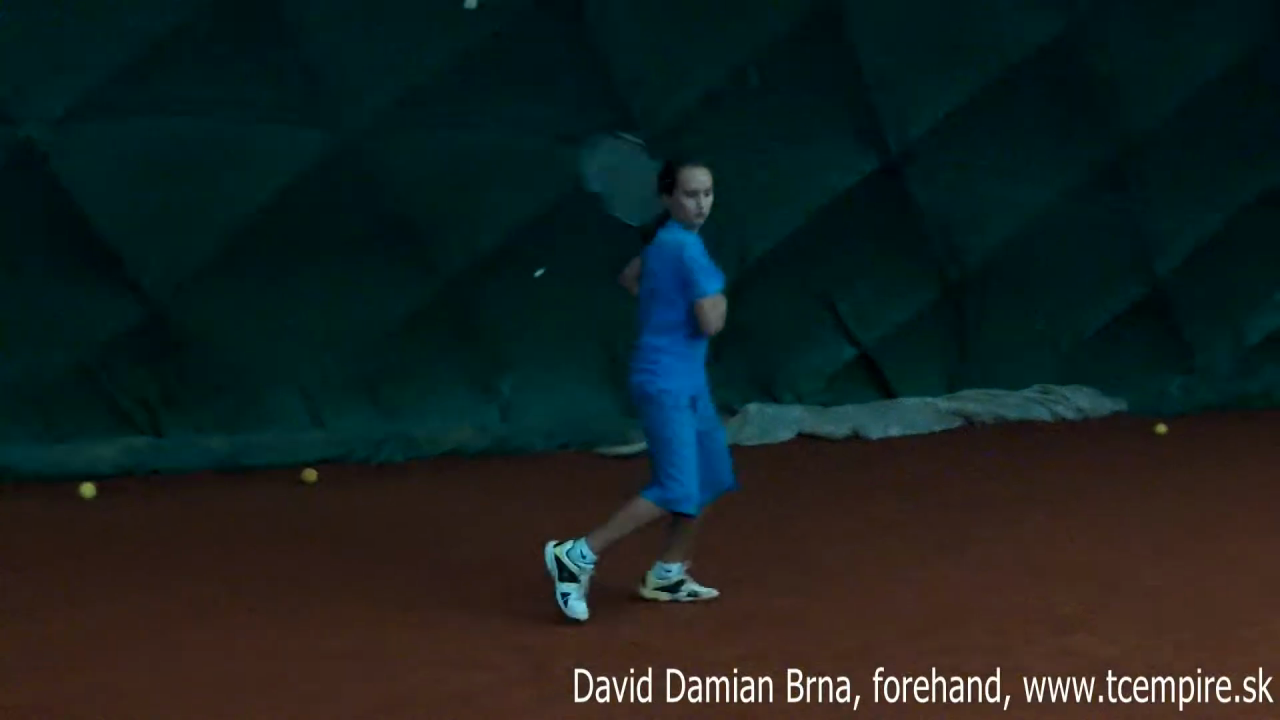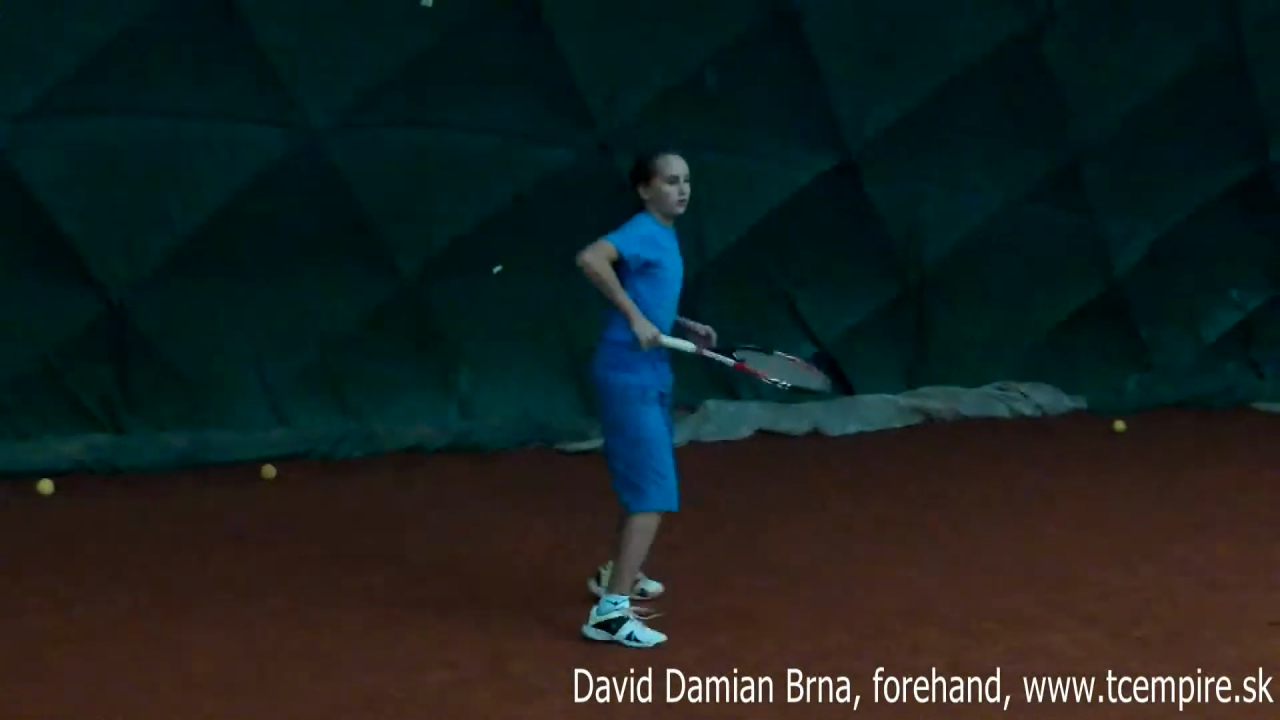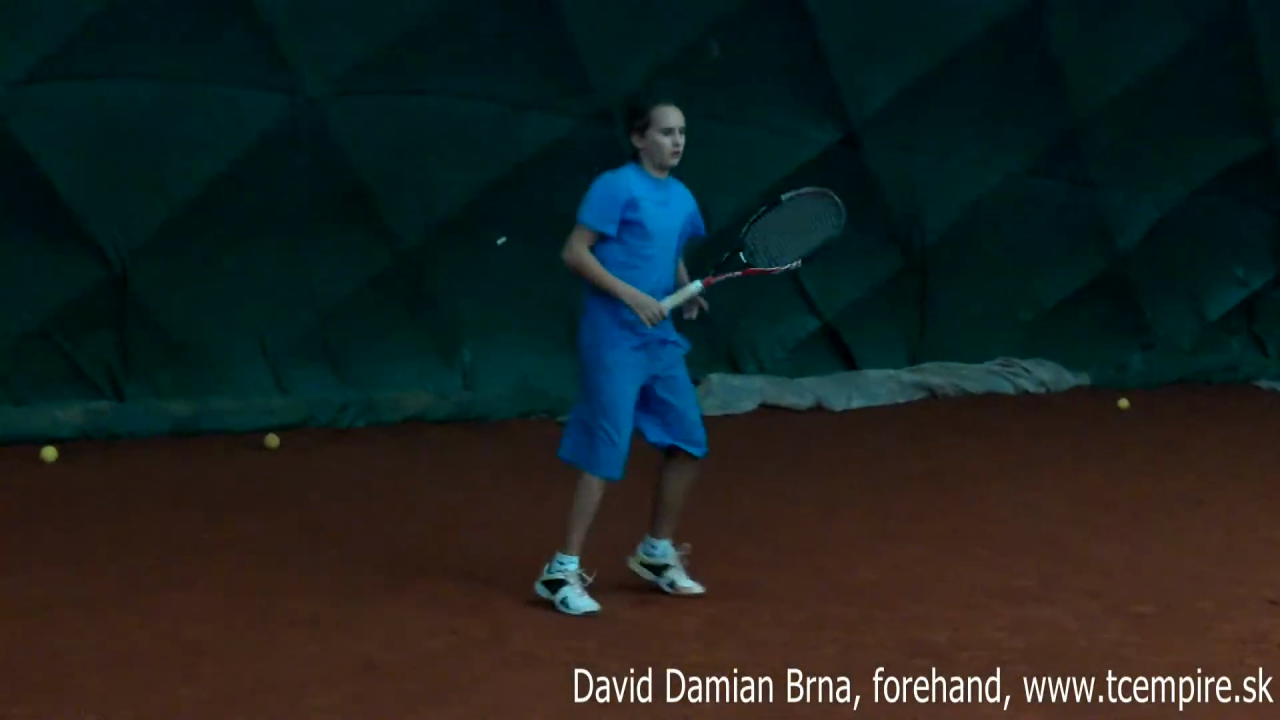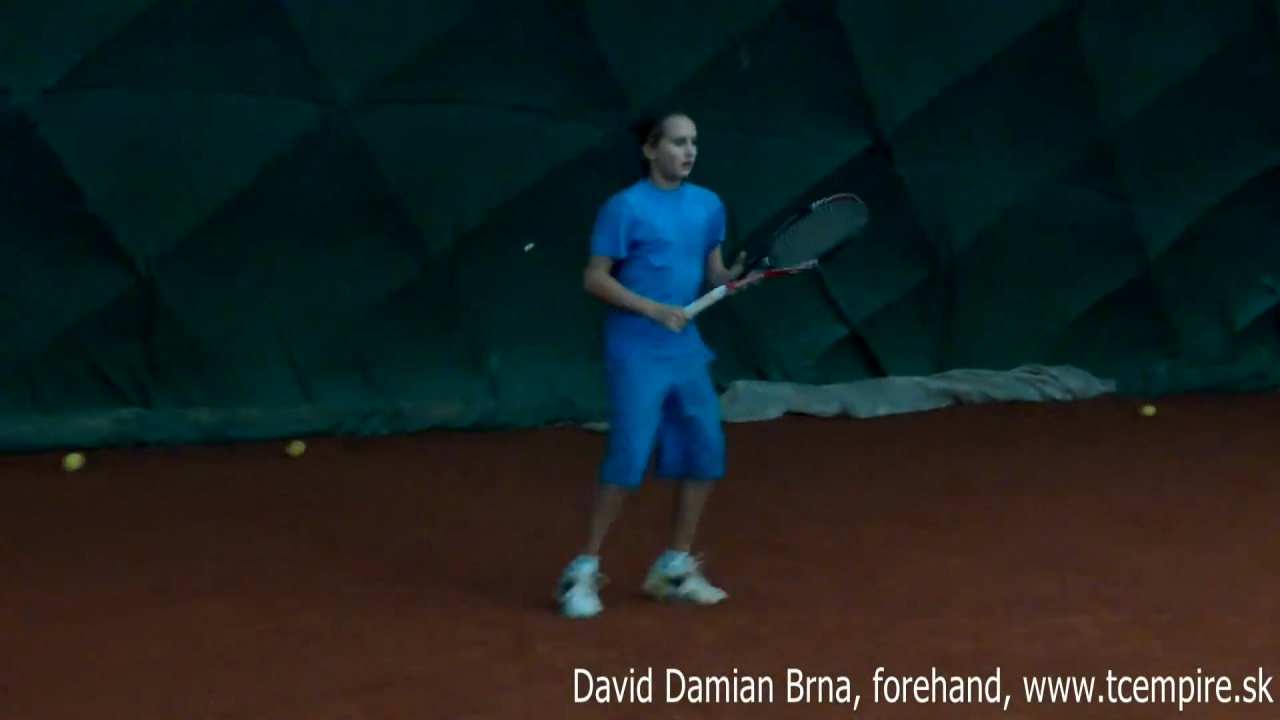
dt=0.3s
person 1, frame 1
left shoulder: (665, 241)
right shoulder: (687, 248)
left elbow: (629, 278)
right elbow: (712, 322)
right wrist: (714, 306)
left hip: (688, 384)
right hip: (664, 384)
left knee: (711, 477)
right knee: (674, 491)
left ankle: (668, 574)
right ankle: (576, 556)
person 1, frame 2
left shoulder: (662, 235)
right shoulder: (643, 231)
right elbow: (588, 259)
left wrist: (685, 325)
right wrist: (635, 318)
left hip: (648, 377)
right hip: (629, 378)
left knee: (651, 485)
right knee: (654, 490)
left ankle: (618, 572)
right ankle: (611, 610)
person 1, frame 3
left shoulder: (683, 198)
right shoulder: (615, 185)
right elbow: (573, 254)
left wrist: (688, 292)
right wrist: (629, 296)
left hip: (661, 339)
right hip: (612, 339)
left knee: (687, 443)
right knee: (604, 452)
left ankle: (655, 553)
right ankle: (562, 569)
person 1, frame 4
left shoulder: (708, 204)
right shoulder: (625, 207)
left elbow: (712, 268)
right elbow: (595, 279)
left wrist: (729, 278)
right wrist: (652, 309)
left hip: (685, 351)
right hip: (636, 351)
left knee: (705, 458)
right knee: (627, 459)
left ankle: (674, 567)
right ankle: (582, 572)
